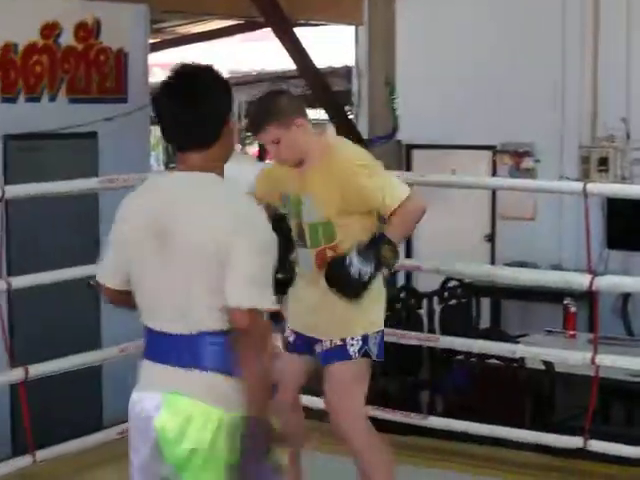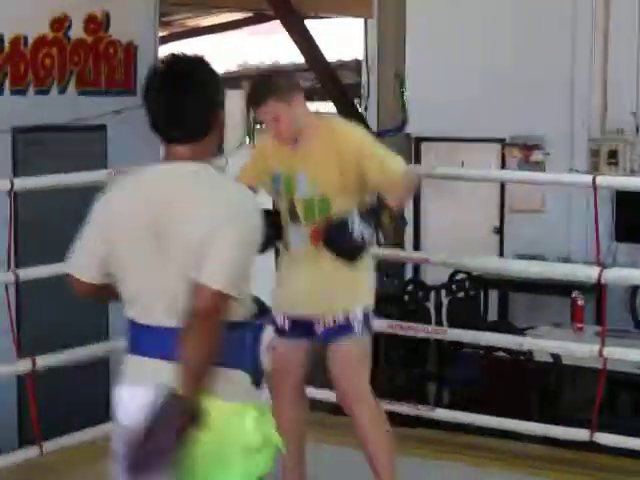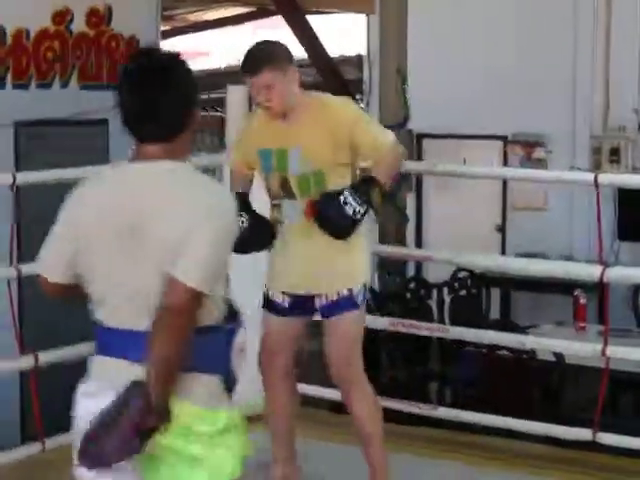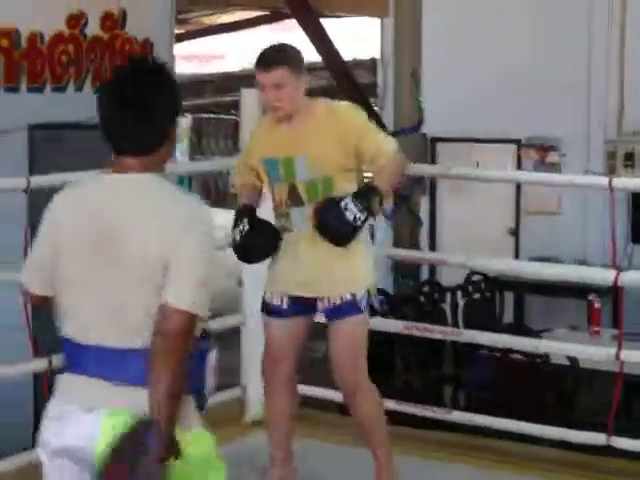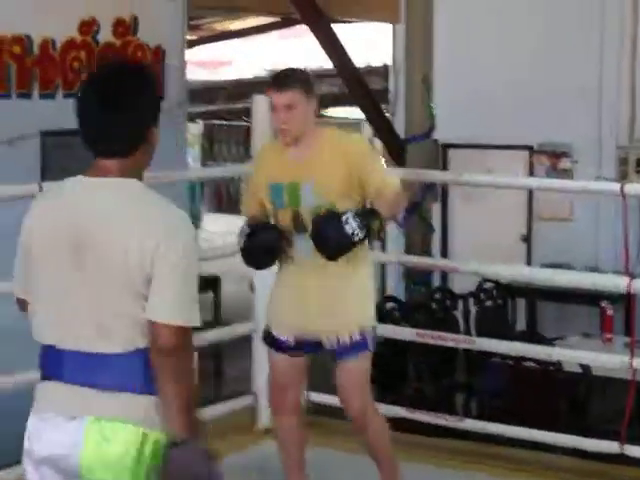
dt=0.1s
person 1, frame 1
left shoulder: (136, 204)
right shoulder: (241, 212)
left elbow: (114, 290)
right elbow: (247, 323)
right wrist: (257, 417)
left hip: (153, 390)
right hip: (218, 405)
person 1, frame 2
left shoulder: (119, 196)
right shoulder: (235, 202)
left elbow: (85, 282)
right elbow: (206, 308)
right wrist: (185, 401)
left hip: (137, 385)
right hip: (211, 393)
person 1, frame 3
left shoulder: (88, 194)
right shoulder: (210, 200)
left elbow: (52, 281)
right elbow: (179, 305)
right wrist: (152, 397)
left hip: (104, 390)
right hip: (182, 392)
person 1, frame 4
left shoulder: (66, 204)
right shoulder: (188, 217)
left elbow: (38, 293)
right elbow: (174, 330)
right wrist: (159, 425)
left hip: (69, 411)
right hip: (153, 413)
person 1, frame 5
left shoulder: (43, 208)
right shoulder: (163, 222)
right elbow: (170, 342)
right wrist: (186, 437)
left hip: (51, 419)
right hip: (131, 425)
person 2, frame 1
left shoulder: (347, 161)
right shoulder: (281, 167)
left elbow: (412, 206)
right elbow: (259, 204)
left wrist: (376, 253)
left hip: (351, 306)
right hip: (305, 303)
left knee: (345, 418)
right knee: (282, 396)
person 2, frame 2
left shoulder: (343, 136)
right shoulder: (270, 148)
left elbow: (405, 179)
right elbow: (245, 186)
left wrist: (369, 217)
left hip: (343, 290)
right hip: (294, 286)
left knee: (354, 395)
right knee: (284, 384)
person 2, frame 3
left shoulder: (337, 112)
right shoulder: (255, 127)
left elbow: (392, 153)
right elbow: (239, 171)
left wrist: (365, 192)
right wrist: (241, 208)
left hip: (338, 264)
right hip: (286, 265)
left knee: (346, 373)
right knee: (274, 364)
person 2, frame 4
left shoulder: (343, 118)
right shoulder: (262, 135)
left elbow: (394, 160)
right elbow: (245, 184)
left wrist: (366, 199)
right wrist: (245, 215)
left hip: (341, 269)
right hip: (288, 271)
left knee: (351, 378)
right knee: (277, 369)
person 2, frame 5
left shoulder: (349, 149)
right shoulder: (266, 161)
left elbow: (397, 195)
right elbow: (254, 213)
left wrist: (364, 220)
right wrist: (254, 232)
left hip: (345, 301)
right hip: (290, 302)
left knee: (358, 406)
right knee: (283, 400)
